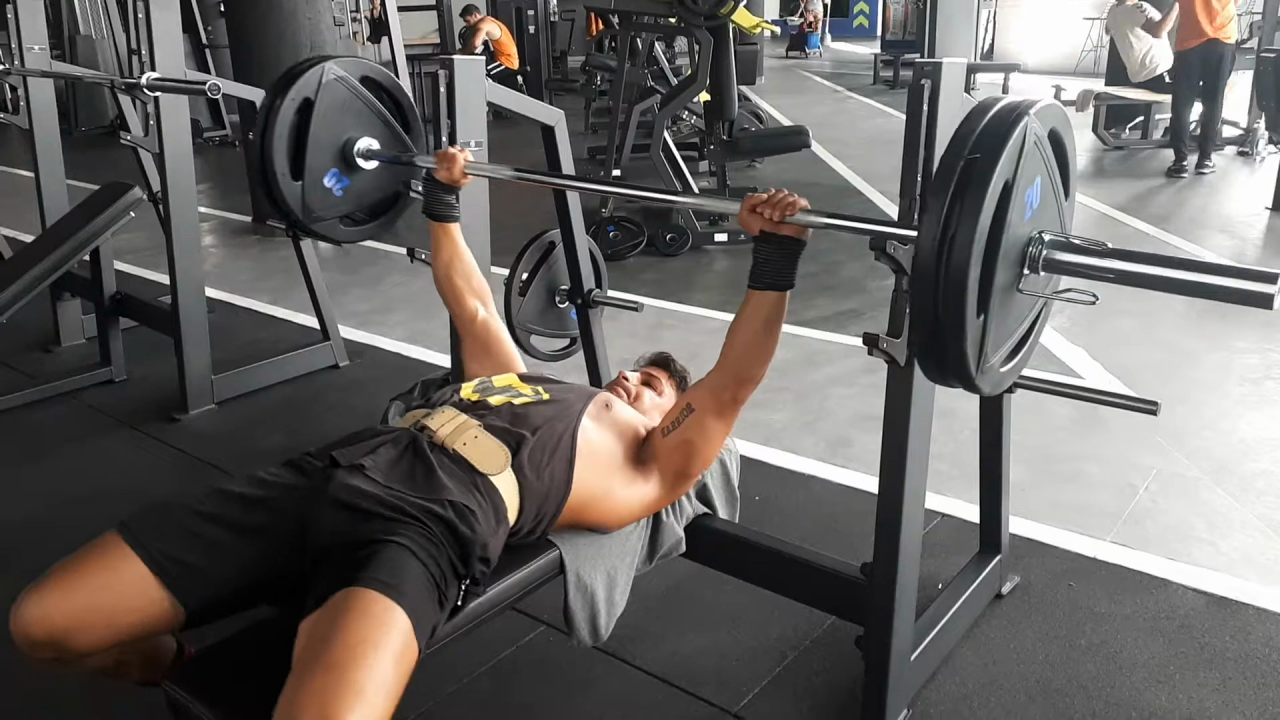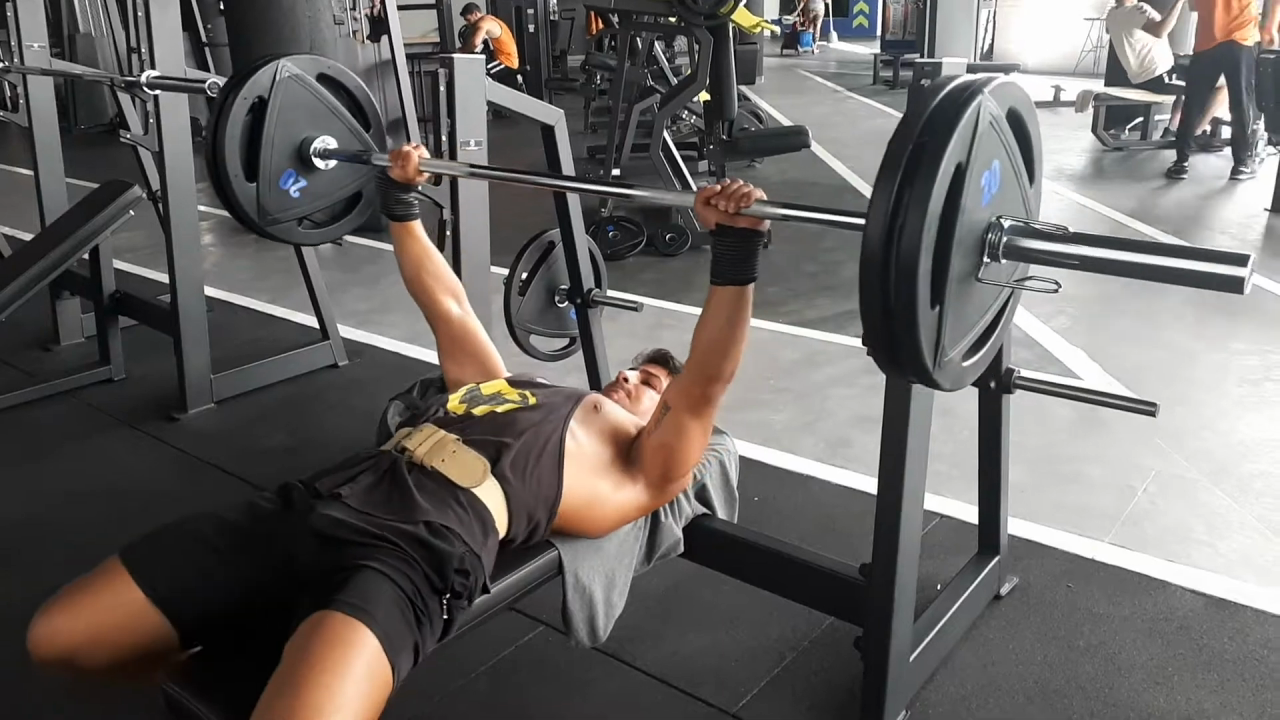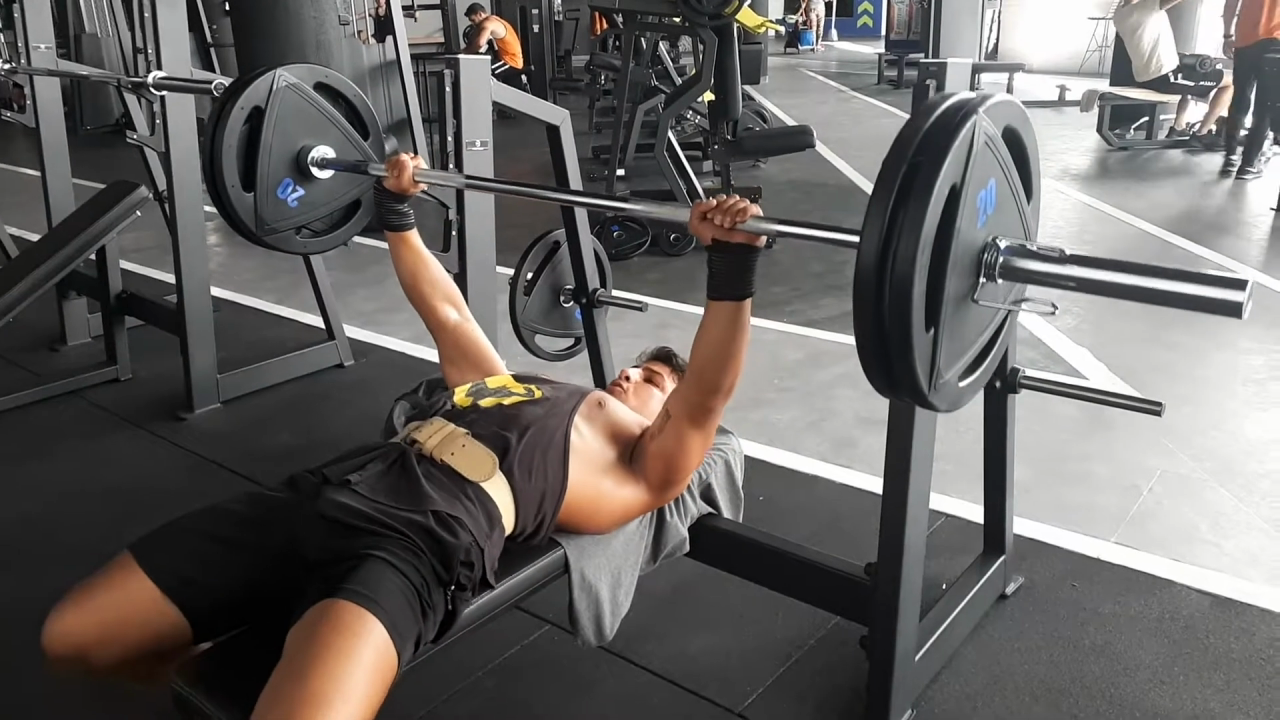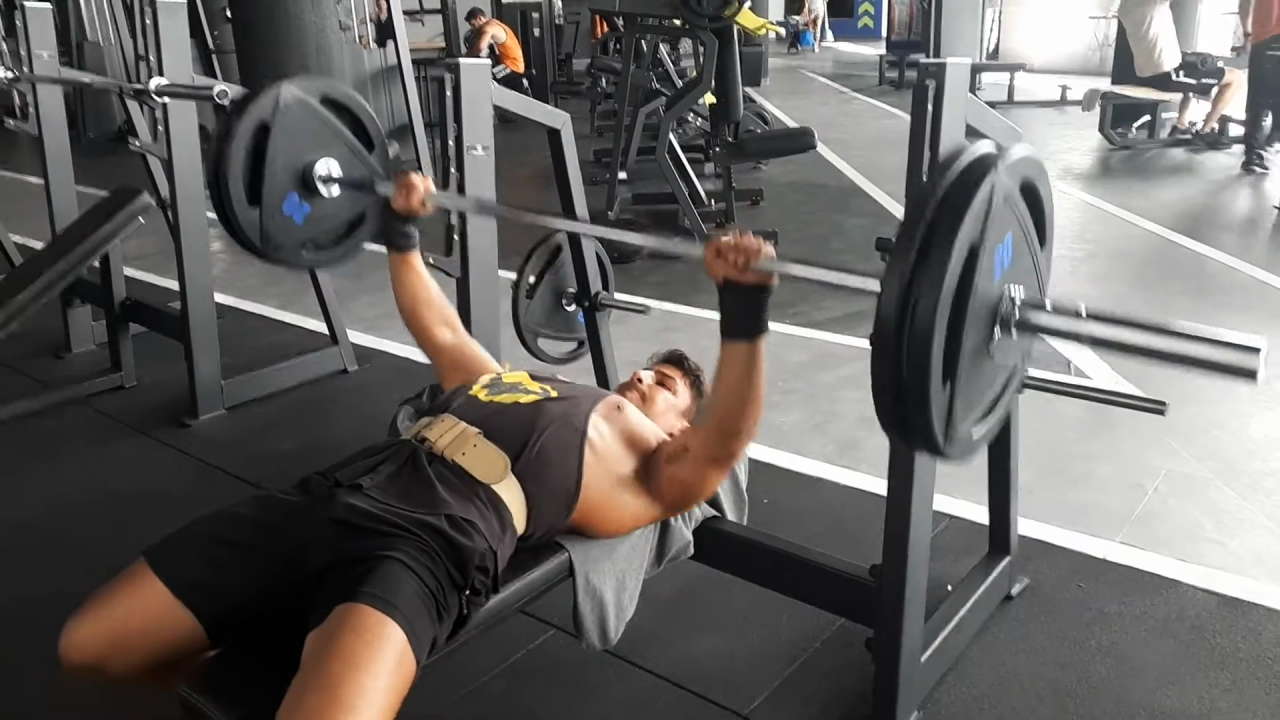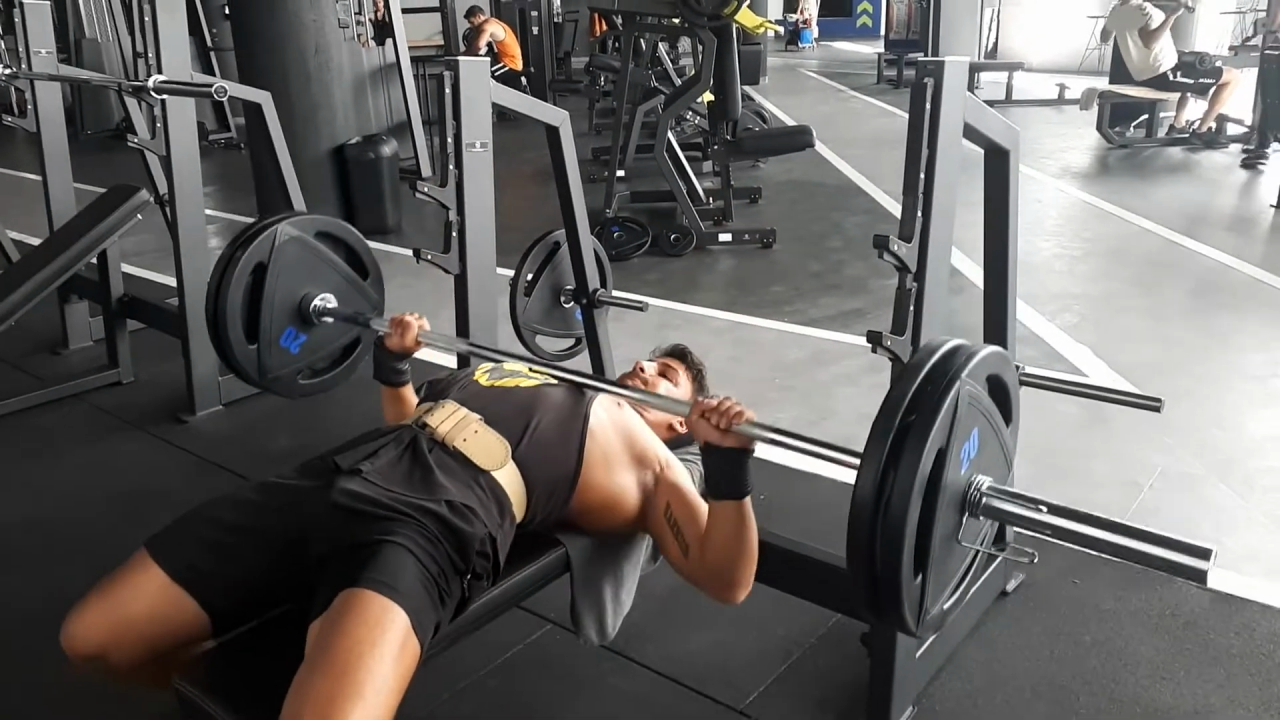
dt=0.7s
person 1, frame 1
left shoulder: (647, 468)
right shoulder: (522, 385)
left elbow: (729, 390)
right elbow: (472, 307)
left wrist: (775, 259)
right wrist: (440, 200)
left hip: (428, 521)
right hip: (328, 476)
person 1, frame 2
left shoulder: (638, 468)
right shoulder: (514, 391)
left elbow: (706, 385)
right elbow: (448, 309)
left wrist: (735, 252)
right wrist: (400, 200)
left hip: (420, 546)
right hip: (324, 499)
right knee: (56, 639)
person 1, frame 3
left shoulder: (642, 467)
right shoulder: (511, 386)
left elbow: (706, 398)
right elbow: (445, 312)
left wrist: (732, 266)
right wrist: (395, 208)
left hip: (422, 538)
right hip: (330, 491)
right knee: (71, 636)
person 1, frame 4
left shoulder: (651, 470)
right shoulder: (515, 386)
left elbow: (726, 441)
right elbow: (438, 330)
left wrist: (745, 309)
right wrist: (401, 229)
left hip: (432, 538)
right hip: (338, 493)
right knee: (87, 648)
person 1, frame 5
left shoulder: (649, 463)
right shoulder: (542, 385)
left elbow: (725, 580)
left wrist: (729, 466)
right wrist: (392, 361)
left hip: (435, 523)
right hip: (335, 478)
right knee: (92, 638)
